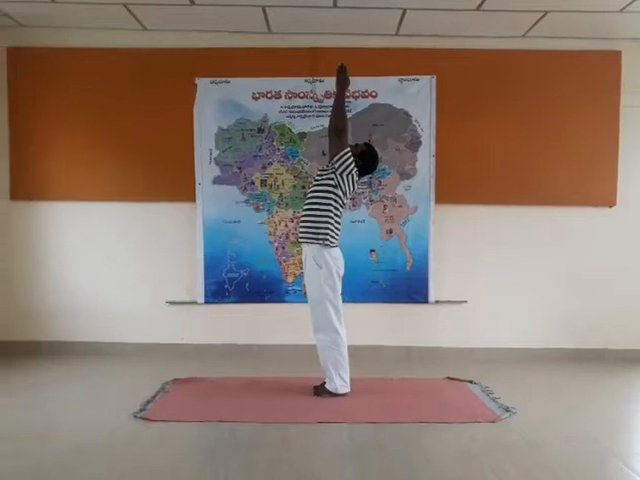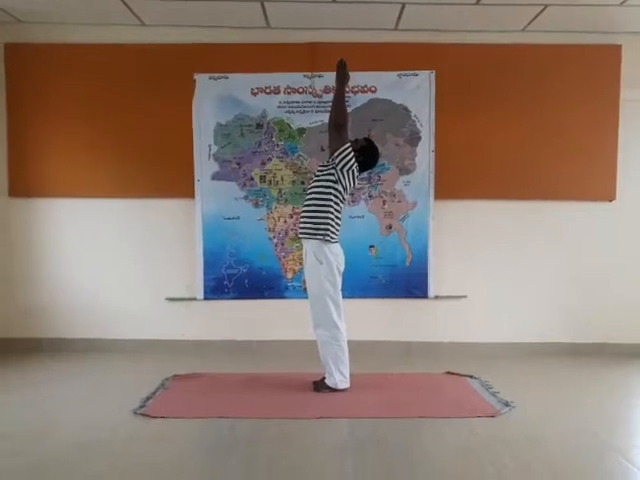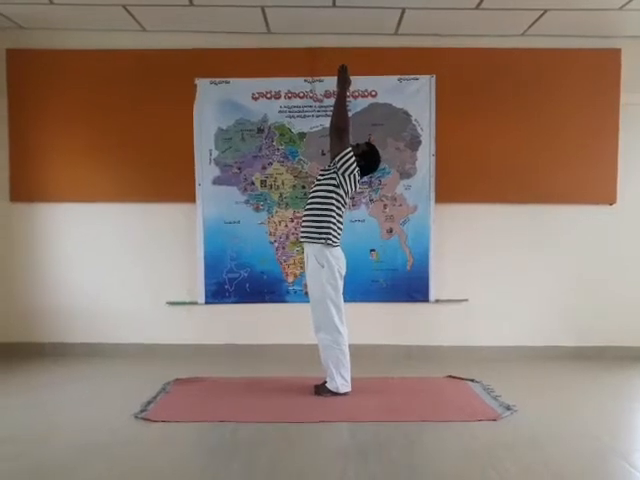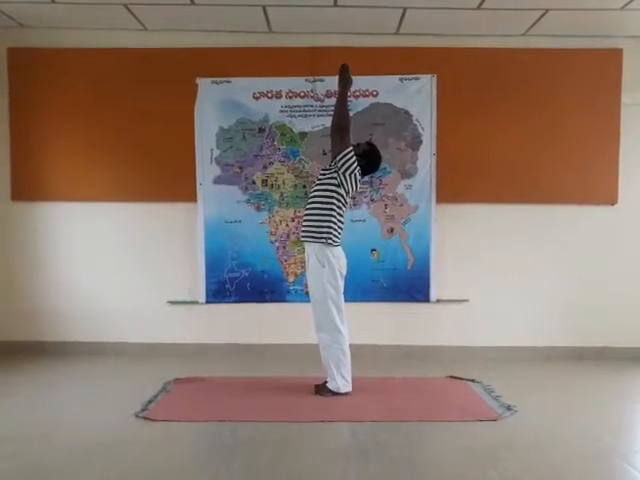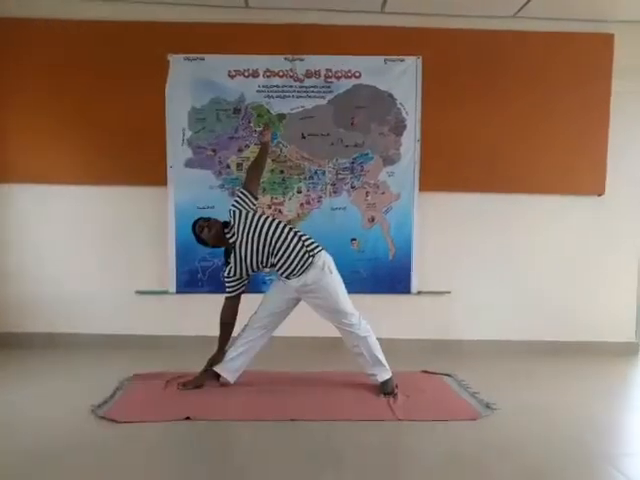
dt=0.5s
person 1, frame 1
left shoulder: (346, 174)
right shoulder: (338, 174)
left elbow: (337, 131)
right elbow: (337, 134)
left wrist: (340, 91)
right wrist: (340, 92)
left hip: (322, 256)
right hip: (318, 255)
left knee: (329, 322)
right knee: (325, 322)
left ankle: (338, 384)
right ankle: (335, 380)
person 1, frame 2
left shoulder: (346, 170)
right shoulder: (337, 169)
left elbow: (337, 126)
right elbow: (337, 129)
left wrist: (340, 87)
right wrist: (339, 87)
left hip: (323, 252)
right hip: (318, 250)
left knee: (329, 318)
right knee: (325, 318)
left ankle: (338, 380)
right ankle: (335, 375)
person 1, frame 3
left shoulder: (348, 174)
right shoulder: (338, 174)
left elbow: (339, 132)
right elbow: (338, 135)
left wrist: (342, 91)
right wrist: (340, 91)
left hip: (324, 255)
right hip: (319, 254)
left knee: (330, 321)
right knee: (326, 321)
left ankle: (340, 383)
right ankle: (336, 379)
person 1, frame 4
left shoulder: (349, 172)
right shoulder: (338, 174)
left elbow: (340, 131)
right elbow: (339, 134)
left wrist: (343, 91)
right wrist: (342, 92)
left hip: (325, 255)
right hip: (320, 254)
left knee: (330, 322)
right knee: (327, 321)
left ankle: (339, 384)
right ankle: (337, 379)
person 1, frame 5
left shoulder: (239, 214)
right shoulder: (234, 265)
left elbow: (253, 176)
right elbow: (230, 308)
left wrist: (265, 145)
right wrist: (219, 353)
left hip: (315, 267)
right hip: (290, 280)
left knee: (350, 323)
right knee: (257, 326)
left ankle: (384, 376)
right ankle: (219, 372)
